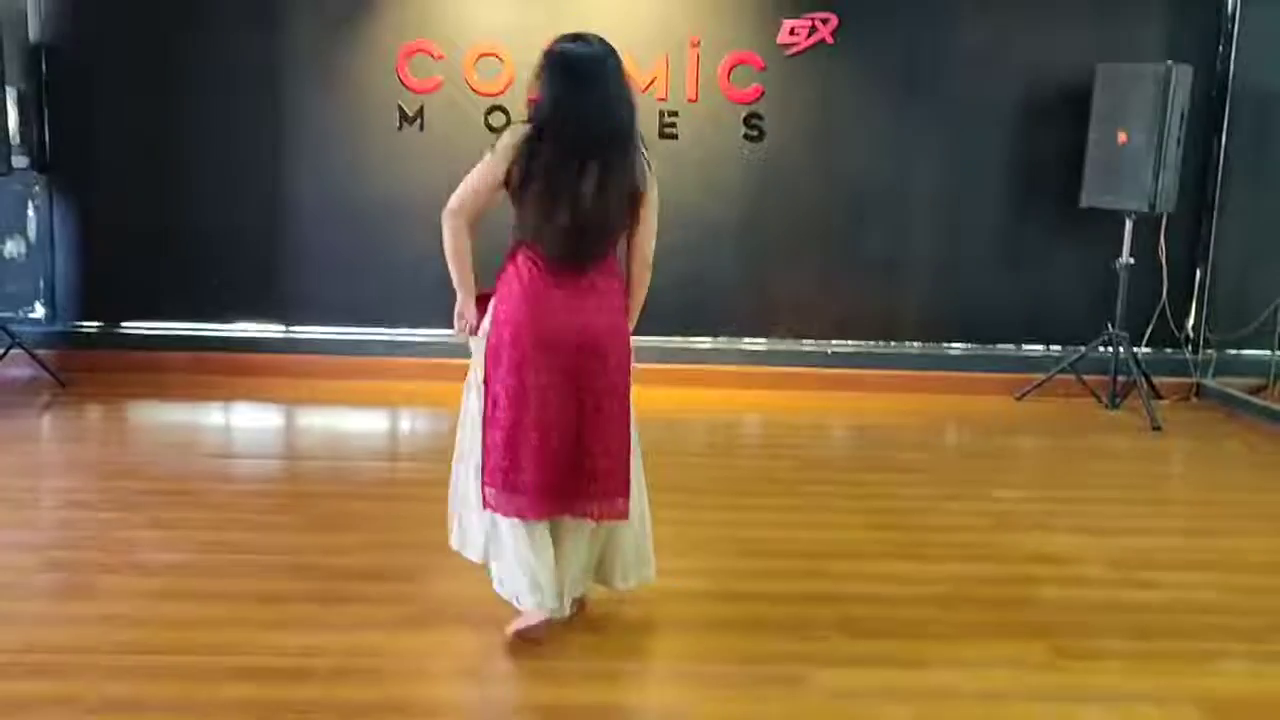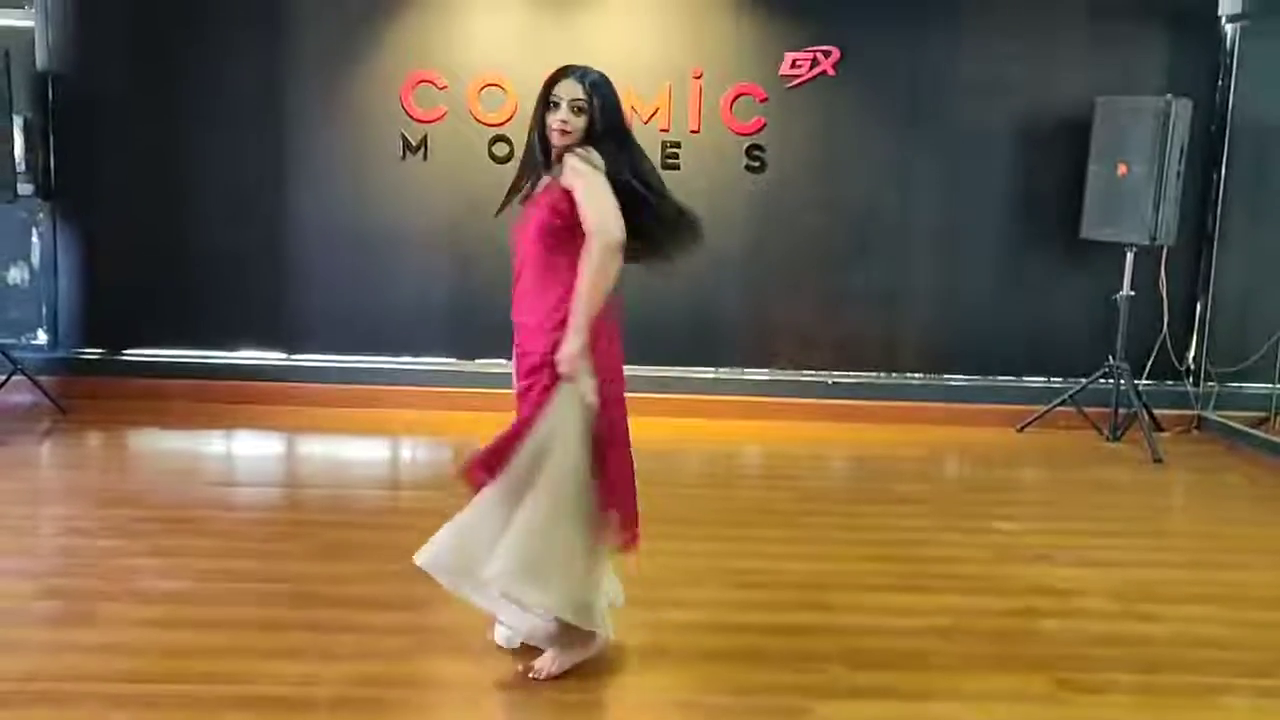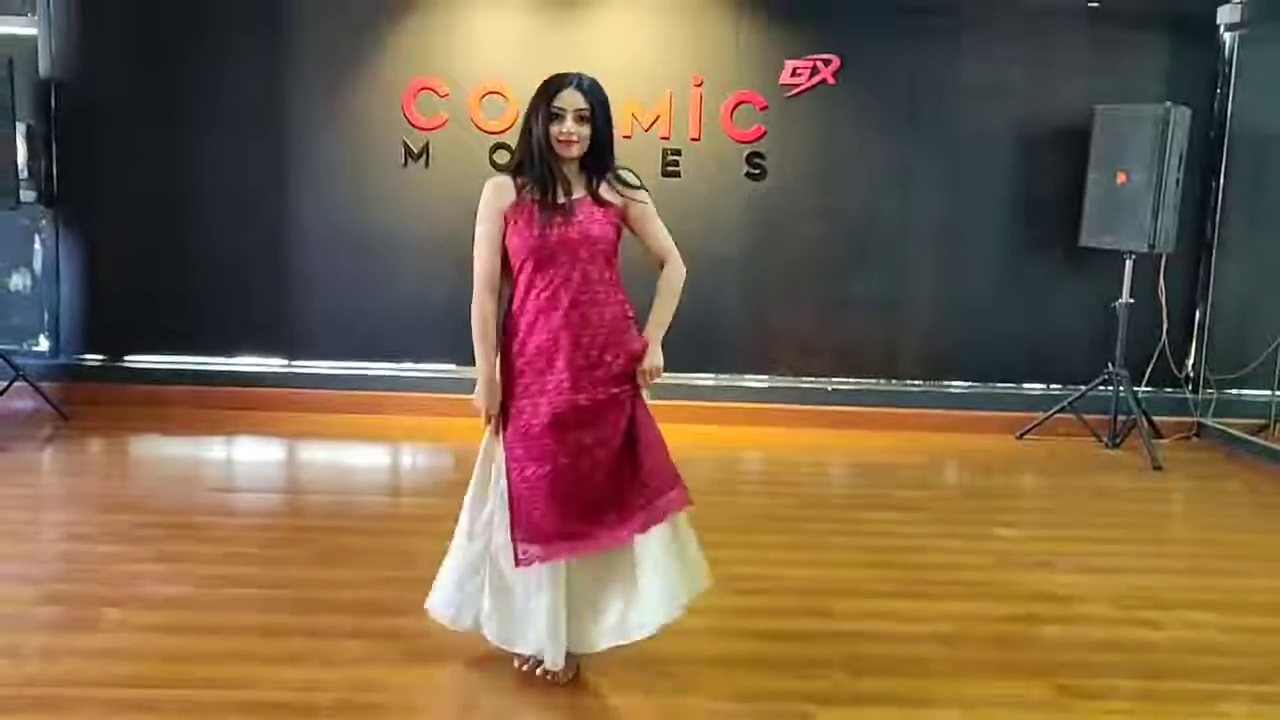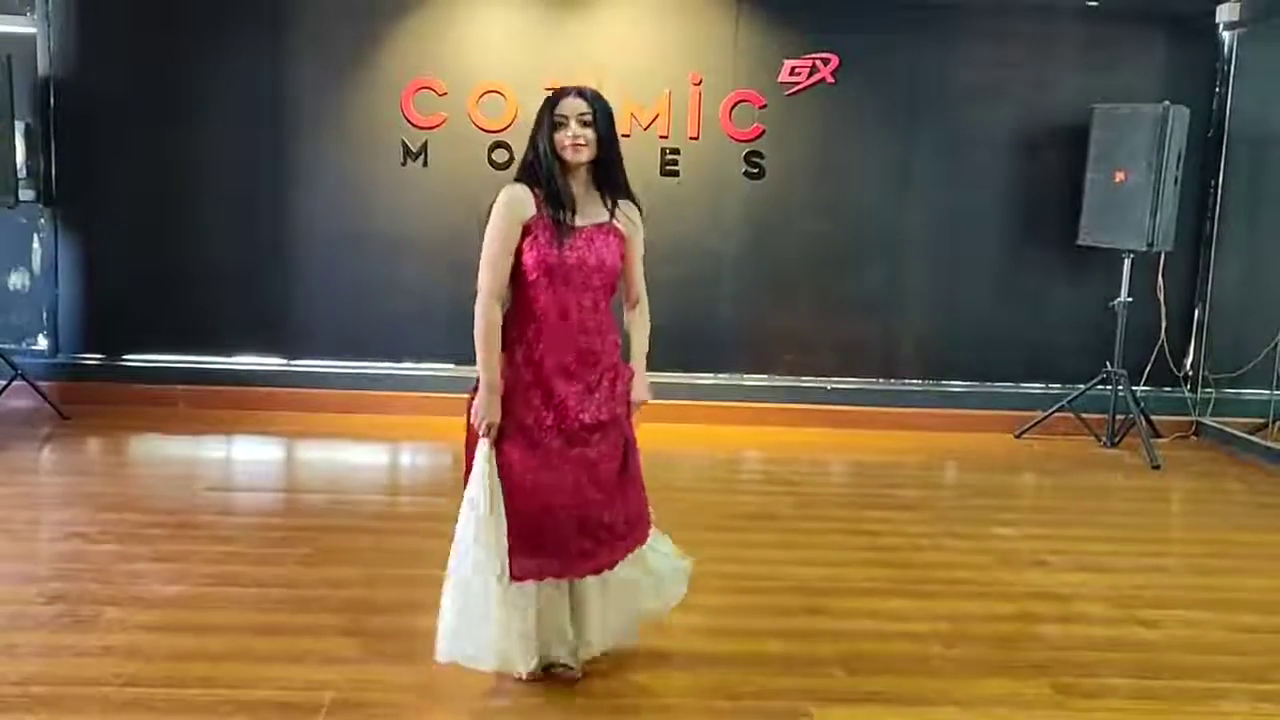
dt=0.4s
person 1, frame 1
left shoulder: (524, 141)
right shoulder: (635, 160)
left elbow: (455, 217)
right elbow: (641, 262)
left wrist: (467, 298)
right wrist: (624, 327)
left hip: (527, 314)
right hip: (599, 321)
left knee: (521, 454)
right knee: (589, 457)
left ankle: (534, 594)
right ankle: (569, 589)
person 1, frame 2
left shoulder: (582, 163)
right shoulder: (538, 180)
left elbow: (609, 237)
left wrist: (577, 333)
right wrist: (529, 349)
left hip: (571, 349)
right hip: (546, 351)
left knee: (554, 488)
right knee: (564, 485)
left ankle: (577, 627)
right ankle: (554, 619)
person 1, frame 3
left shoulder: (618, 189)
right shoulder: (504, 192)
left elbow: (673, 264)
right elbow: (486, 290)
left wrist: (654, 341)
right wrist: (487, 375)
left hip: (607, 369)
right hip: (532, 371)
left knee: (600, 496)
right knee: (533, 500)
left ankle: (571, 635)
right ankle: (534, 631)
person 1, frame 4
left shoulder: (624, 214)
right shoulder: (519, 201)
left elbow: (636, 301)
right elbow: (489, 299)
left wrist: (638, 374)
right wrist: (489, 389)
left hip: (598, 388)
right hip: (528, 384)
left knee: (596, 512)
right knee: (529, 513)
left ankle: (577, 636)
right ankle: (533, 641)
